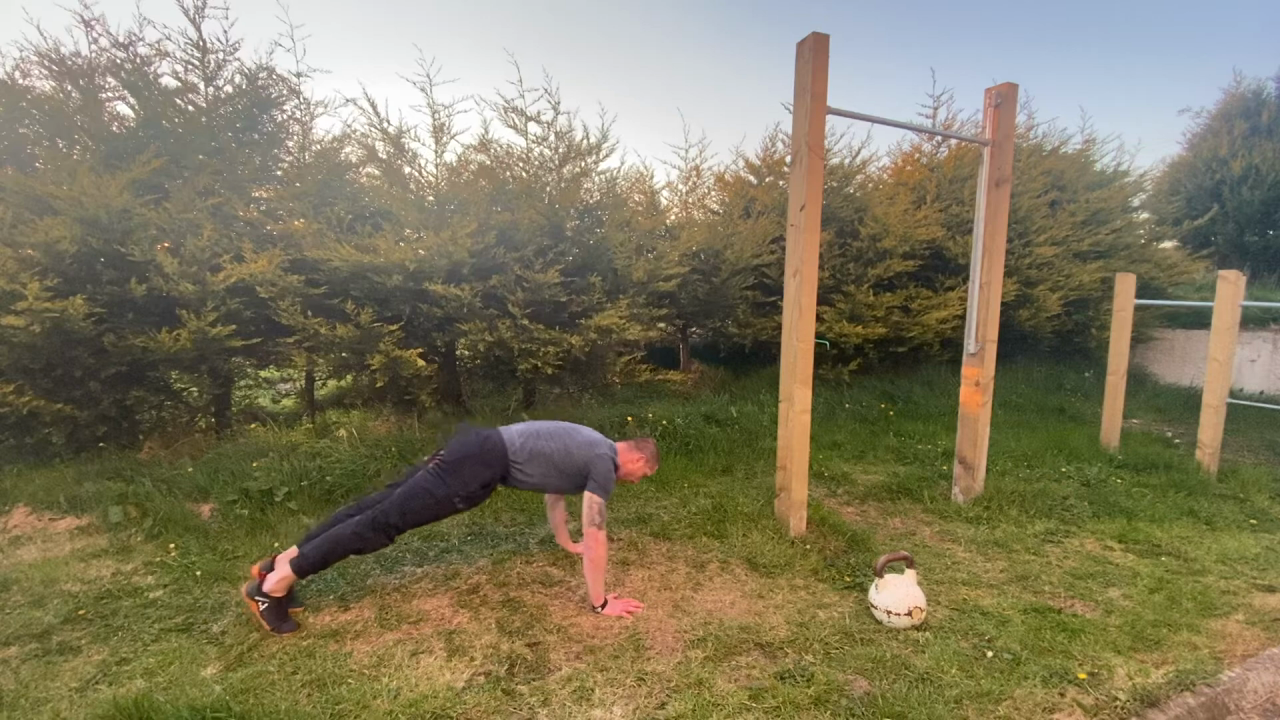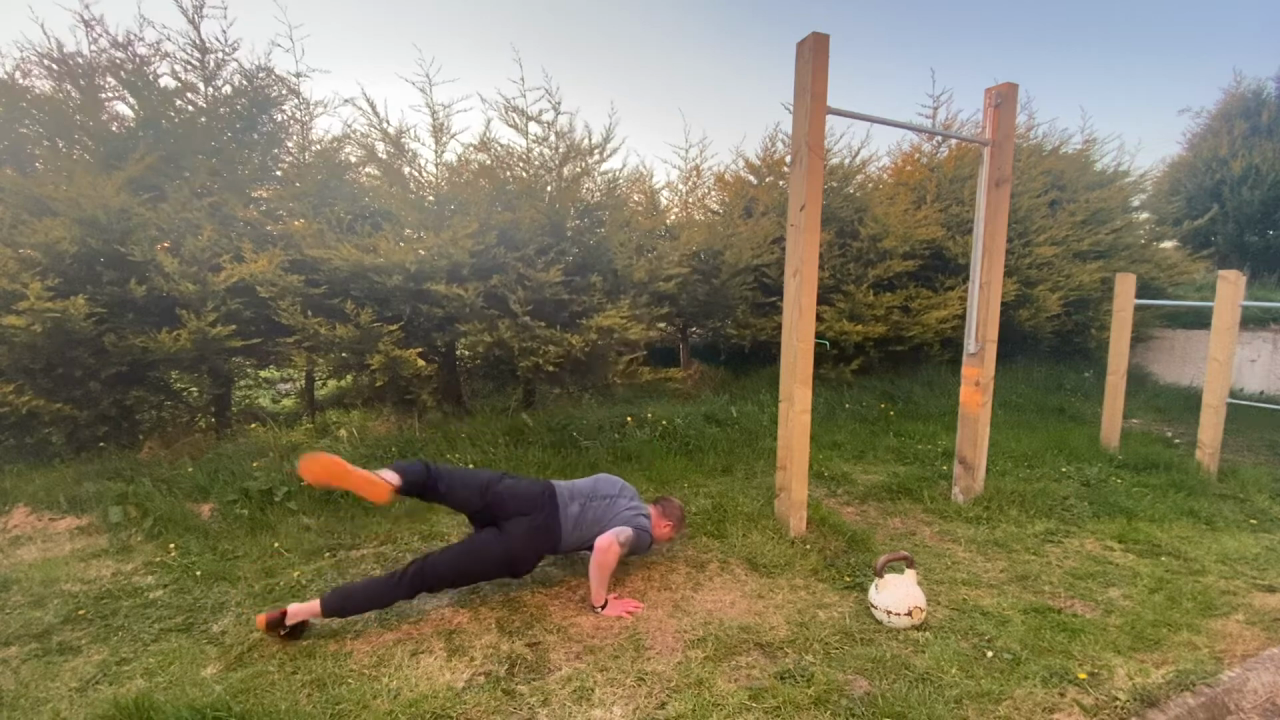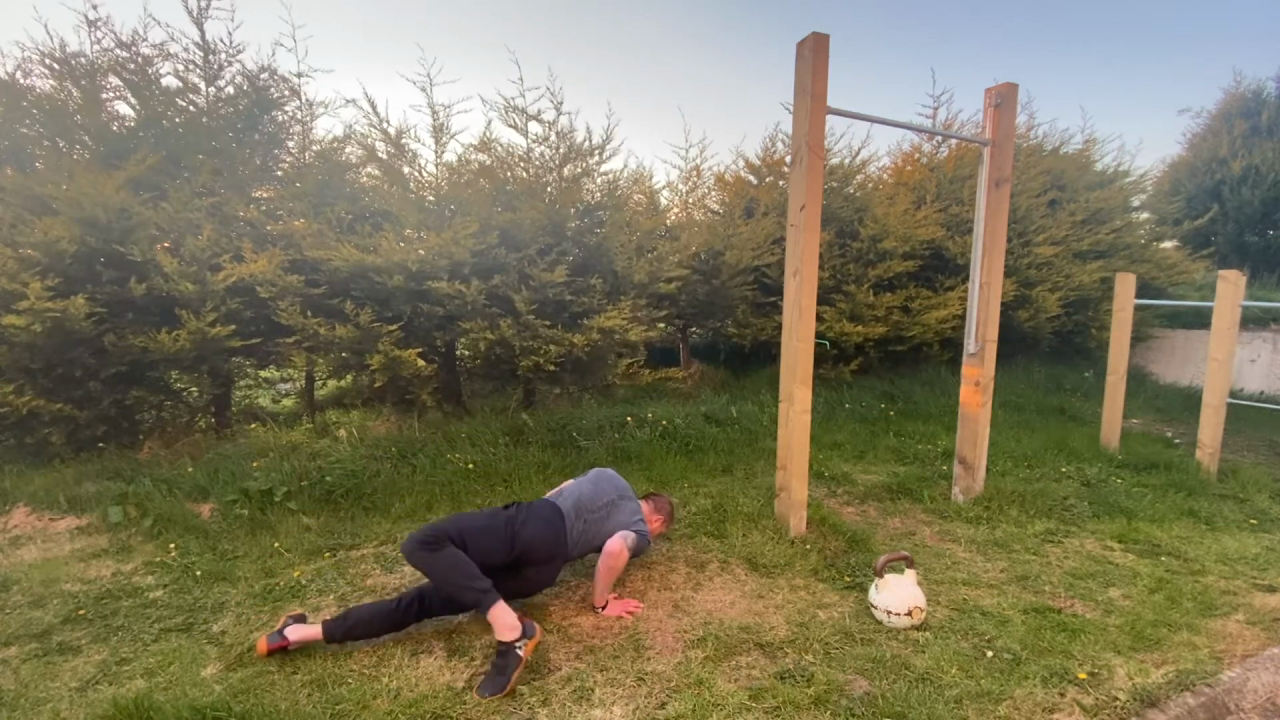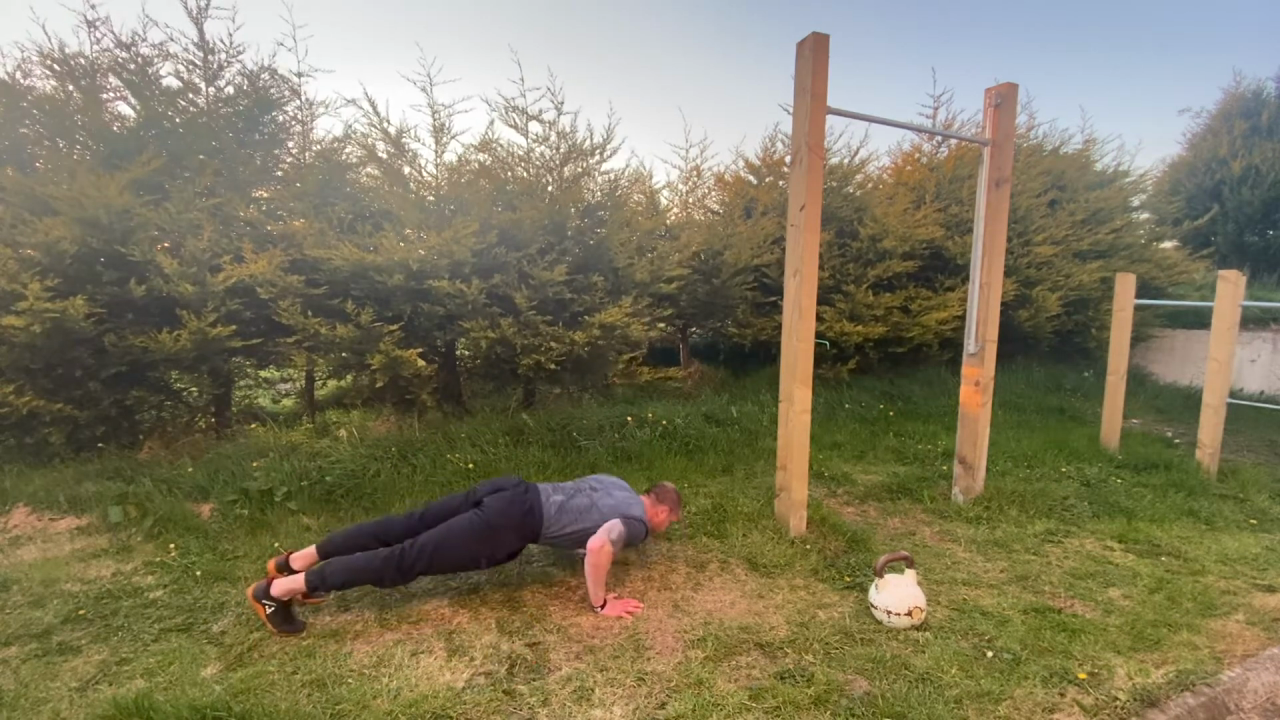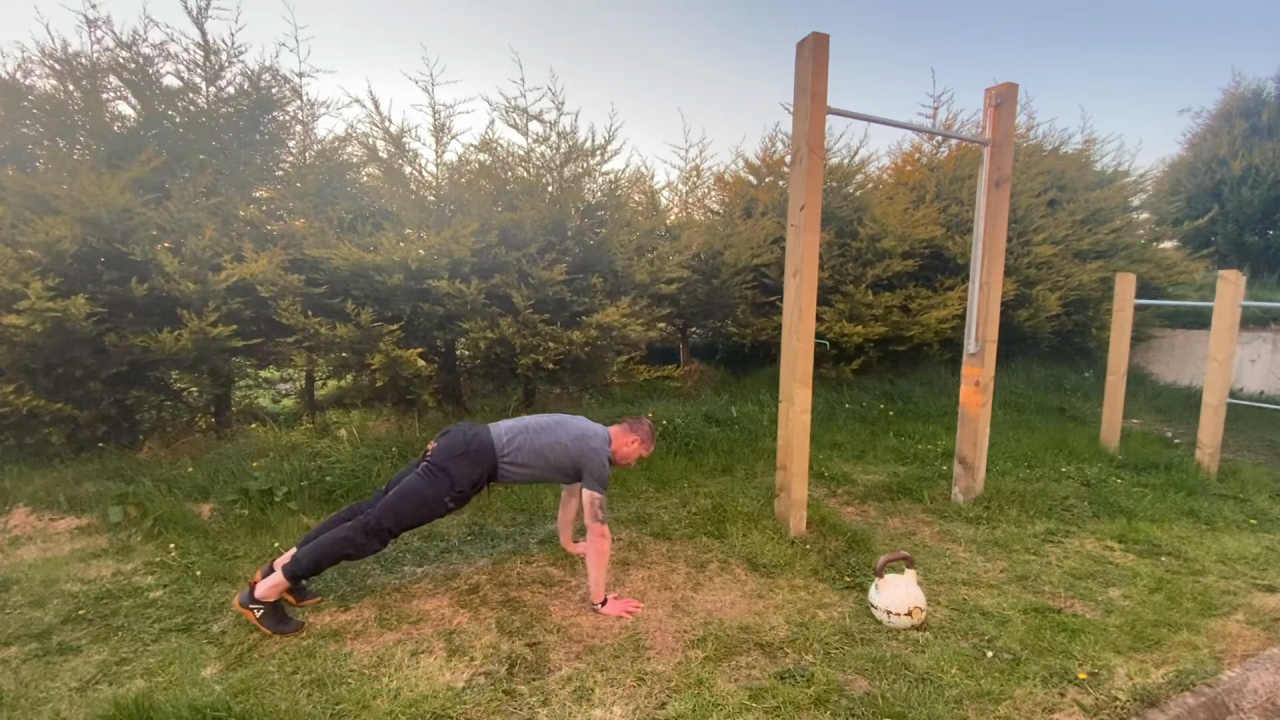
dt=1s
person 1, frame 1
left shoulder: (592, 447)
right shoulder: (605, 463)
left elbow: (555, 485)
right elbow: (595, 534)
left wrist: (564, 541)
right wrist: (600, 602)
left hip: (478, 442)
right hip: (481, 464)
left knee: (379, 503)
right knee: (385, 520)
left ankle: (278, 562)
right ankle: (272, 586)
person 1, frame 2
left shoulder: (620, 486)
right shoulder: (641, 533)
right elbow: (606, 546)
right wrist: (600, 603)
left hip: (531, 494)
right hip: (526, 540)
right knee: (421, 574)
left ankle: (386, 479)
right ankle: (297, 612)
person 1, frame 3
left shoulder: (609, 474)
right shoulder: (641, 534)
right elbow: (615, 549)
right wrist: (602, 603)
left hip: (535, 520)
right hip: (543, 565)
person 1, frame 4
left shoulder: (615, 485)
right shoulder: (636, 523)
right elbow: (598, 547)
left wrist: (571, 530)
right wrist: (600, 603)
left hip: (514, 491)
right hip: (511, 523)
left knee: (404, 527)
right knee: (405, 560)
left ankle: (294, 561)
right ankle: (277, 590)
person 1, frame 5
left shoulder: (589, 434)
right shoulder: (598, 454)
left elbow: (570, 488)
right elbow: (599, 532)
left wrist: (567, 542)
right wrist: (600, 600)
left hip: (466, 440)
right hip: (470, 462)
left knee: (376, 507)
right knee: (377, 525)
left ankle: (280, 566)
right ankle: (264, 592)
